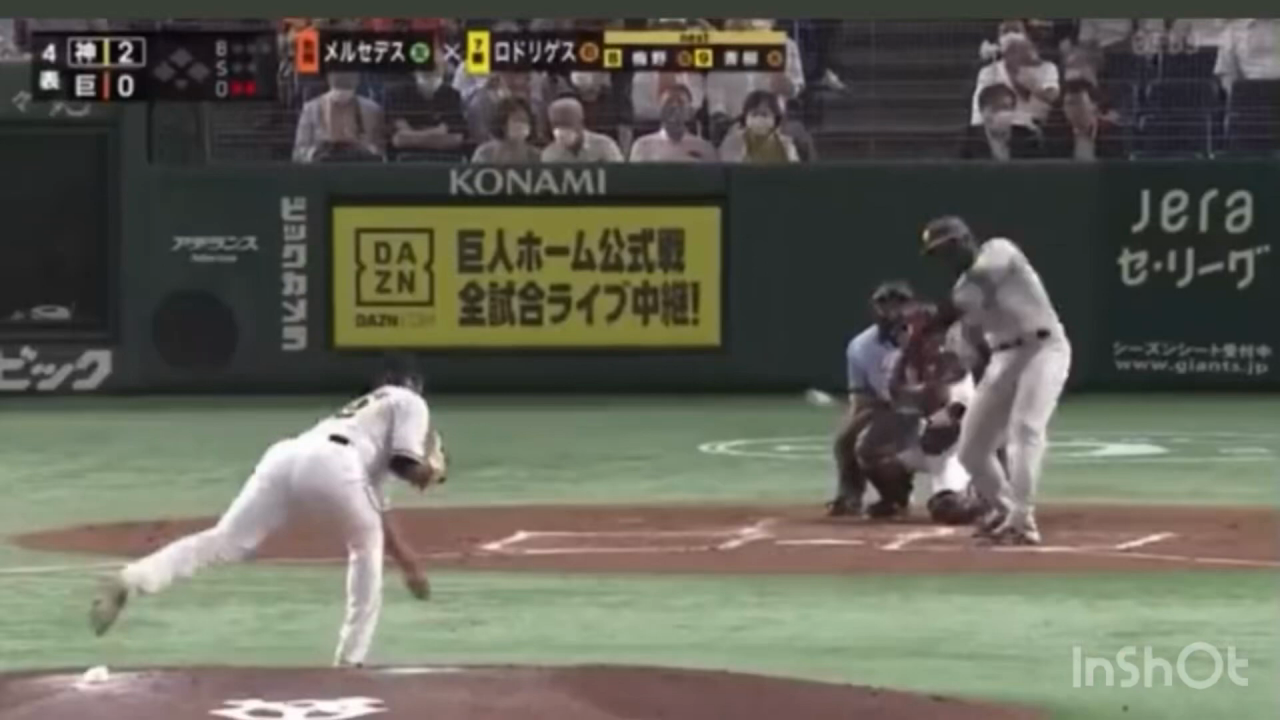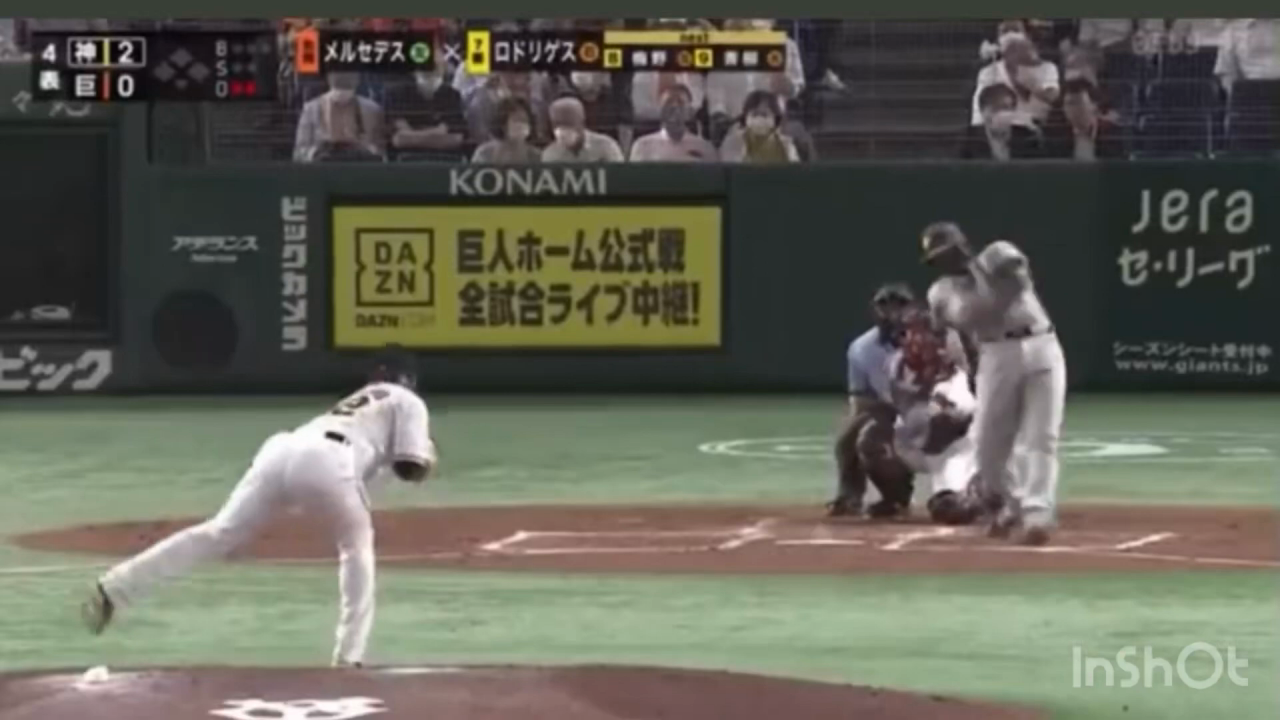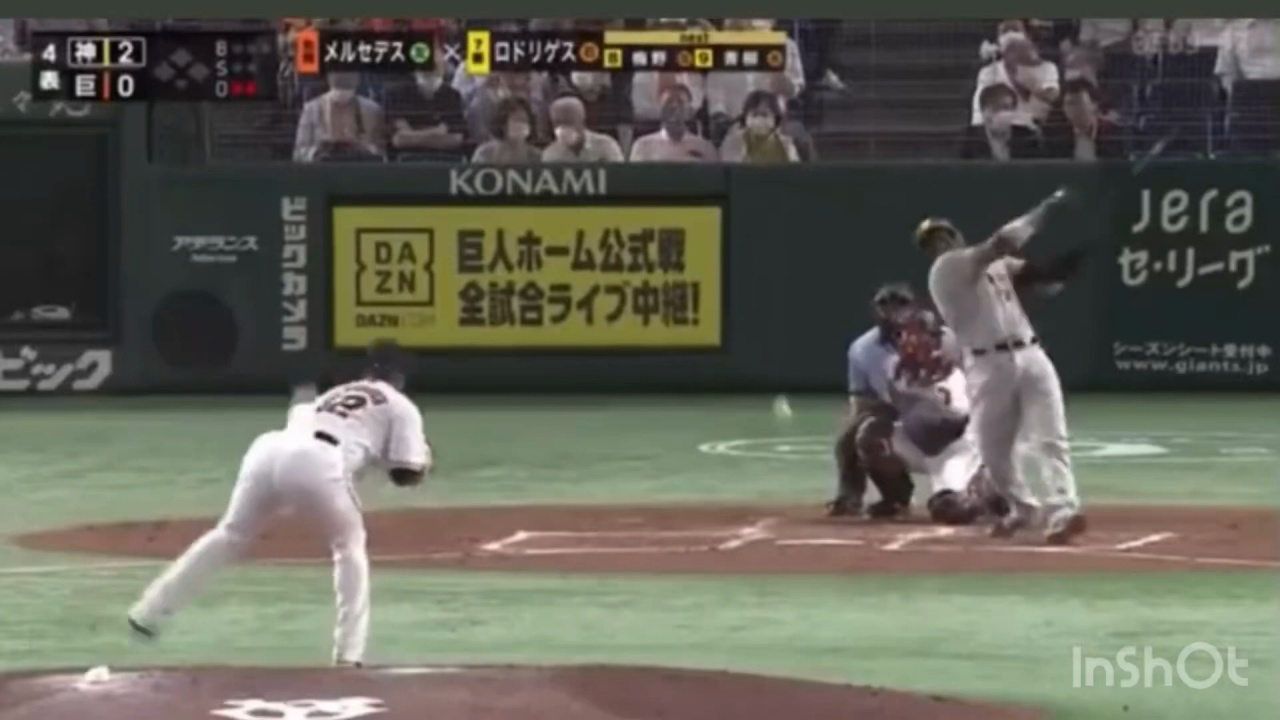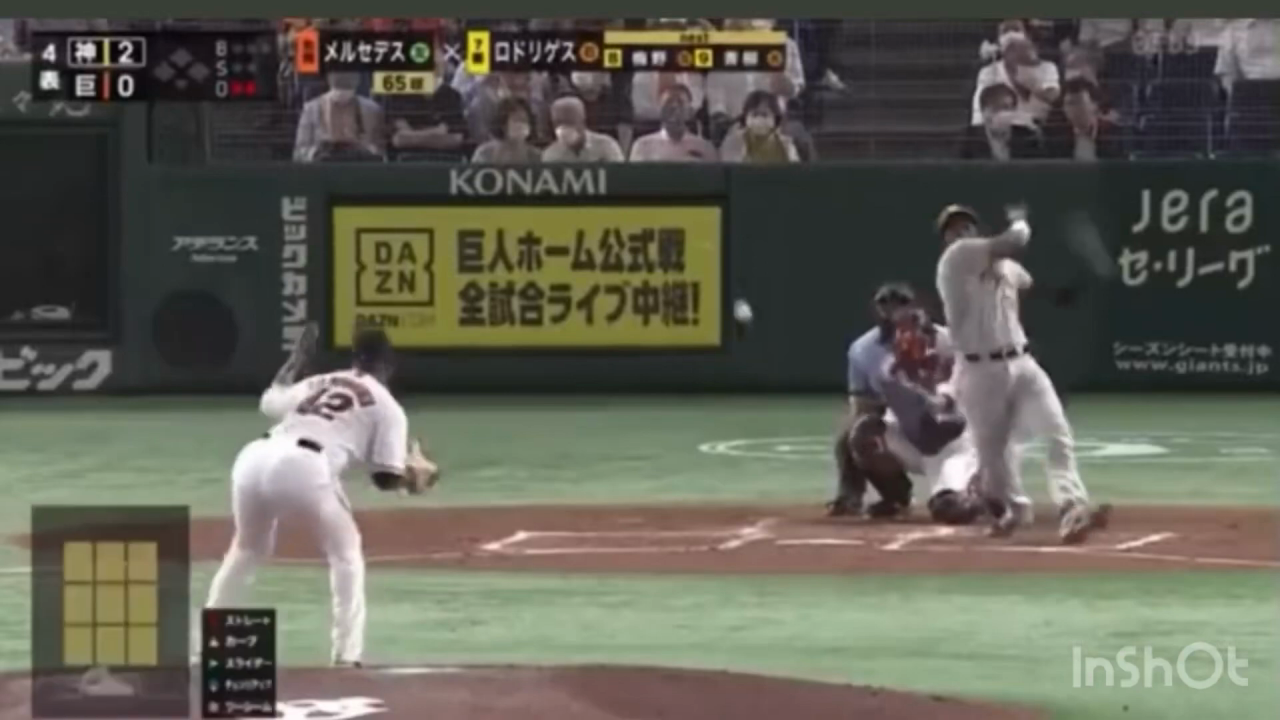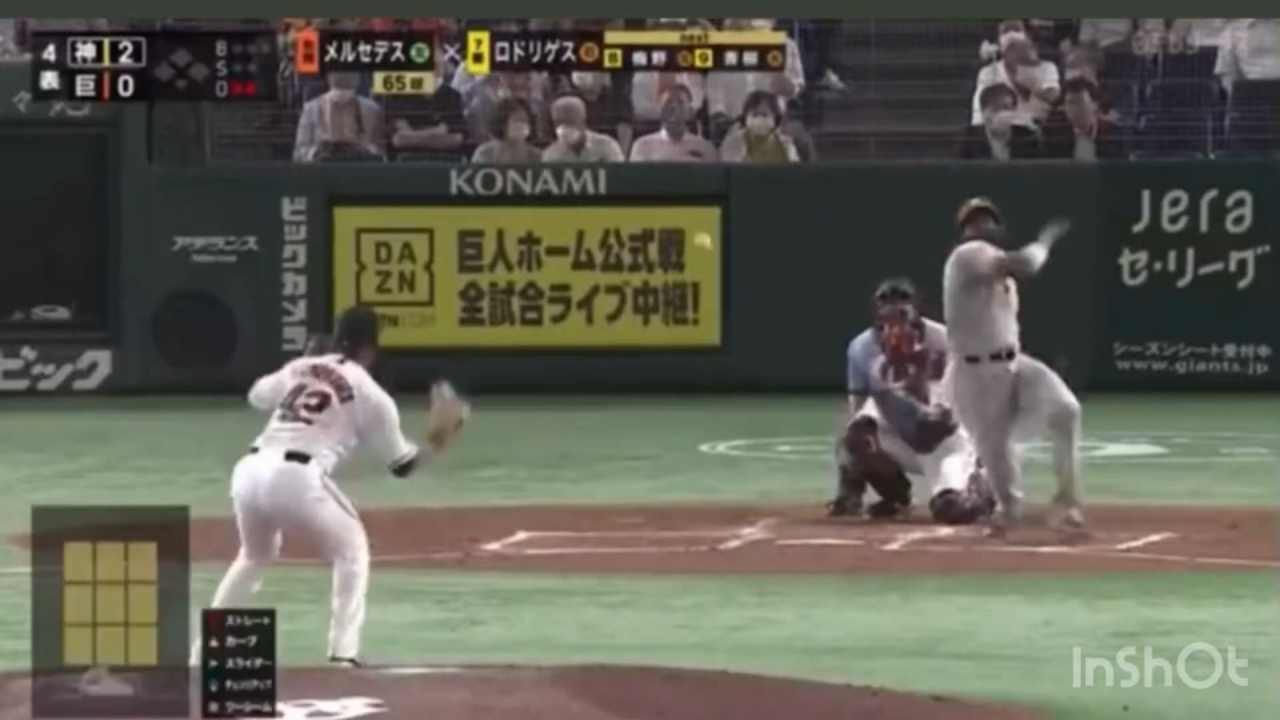
dt=0.1s
person 1, frame 1
left shoulder: (363, 405)
right shoulder: (411, 404)
left elbow: (377, 512)
right elbow: (404, 466)
left wrist: (409, 564)
right wrist: (427, 469)
left hip: (285, 455)
right hip: (333, 462)
left knee: (225, 539)
right knee: (367, 548)
left ankle: (127, 583)
right ankle: (352, 657)
person 1, frame 2
left shoulder: (356, 400)
right shoulder: (410, 403)
right elbow: (409, 468)
right wrist: (424, 464)
left hip: (280, 450)
right hip: (326, 459)
left knee: (215, 534)
right knee: (357, 545)
left ankle: (113, 587)
right ankle: (349, 657)
person 1, frame 3
left shoulder: (335, 394)
right shoulder: (404, 408)
right elbow: (405, 476)
right wrist: (422, 466)
left hip: (268, 453)
right hip: (310, 464)
left knee: (228, 537)
right knee: (350, 546)
left ankle: (148, 613)
right ankle: (349, 658)
person 1, frame 4
left shoulder: (315, 383)
right shoulder: (385, 406)
left elbow: (269, 400)
right elbow: (388, 480)
left wrist: (296, 360)
right wrist: (412, 475)
left hip: (253, 458)
right hip: (303, 469)
left knee: (248, 550)
right knee: (344, 552)
right ankle: (346, 655)
person 1, frame 5
left shoulder: (300, 367)
right shoulder: (371, 395)
left elbow: (257, 395)
right elbow: (401, 464)
right wrist: (433, 447)
left hip: (249, 472)
right hip: (296, 480)
left knee: (255, 558)
right knee: (352, 551)
right ankle: (343, 652)
person 2, frame 1
left shoulder: (998, 250)
right shoulder: (965, 284)
left wrist: (932, 325)
left hip: (1044, 351)
right hip: (1005, 360)
left knee: (1024, 431)
right knee: (971, 450)
left ankle: (1021, 519)
right ankle: (1003, 508)
person 2, frame 2
left shoulder: (997, 255)
right shoulder: (942, 289)
left elbow: (1016, 279)
right elbow: (965, 316)
left hip: (1039, 349)
right hip: (998, 359)
left knee: (1041, 436)
right knee: (989, 452)
left ankle: (1037, 518)
right ankle: (1012, 508)
person 2, frame 3
left shoulder: (993, 264)
right shoulder: (945, 269)
left elbow: (1031, 274)
right elbow: (1002, 243)
left wrist: (1064, 263)
right wrist: (1044, 209)
left hip: (1029, 357)
right hip: (987, 367)
left knee: (1050, 437)
right knee: (996, 452)
left ankle: (1061, 511)
right ankle: (1022, 508)
person 2, frame 4
left shoulder: (1005, 267)
right shoulder: (958, 257)
right elbow: (1014, 241)
right wrist: (1018, 220)
left hip: (1021, 364)
right hip: (981, 374)
left knee: (1056, 432)
right knee: (993, 458)
left ankle: (1073, 509)
right ankle: (1016, 511)
person 2, frame 5
left shoulder: (998, 270)
right shoulder: (967, 255)
right elbow: (1022, 265)
right wrist: (1045, 238)
left hip: (1012, 363)
right hip: (975, 373)
left knee: (1066, 410)
right knee: (998, 461)
left ankle: (1067, 504)
right ankle: (1008, 507)
person 3, frame 1
left shoulder: (952, 368)
right shoulder: (899, 366)
left hip: (952, 447)
right hip: (918, 447)
left knee: (948, 509)
right knee: (870, 445)
person 3, frame 2
left shoulder: (949, 370)
right shoulder: (899, 367)
left hip: (955, 447)
right hip: (919, 447)
left knee: (948, 508)
left ankle: (981, 491)
person 3, frame 3
left shoulder: (947, 369)
right shoulder: (894, 368)
left elbow: (959, 408)
left hip: (953, 448)
right hip: (916, 445)
left knee: (948, 508)
right knee: (870, 436)
left ankle: (983, 489)
right ankle: (897, 497)
person 3, frame 4
left shoulder: (943, 366)
right shoulder: (889, 369)
left elbow: (958, 411)
right elbow: (891, 415)
left hip: (951, 448)
right hip: (912, 445)
left knee: (949, 508)
right knee: (862, 435)
right ankle: (896, 497)
person 3, frame 5
left shoulder: (936, 362)
right shoulder: (879, 367)
left elbow: (945, 416)
right elbow: (874, 408)
right wrist: (850, 448)
left hip: (946, 446)
right hip: (908, 444)
left knee: (952, 508)
right knee: (858, 436)
left ankle: (985, 493)
right ankle: (895, 496)
